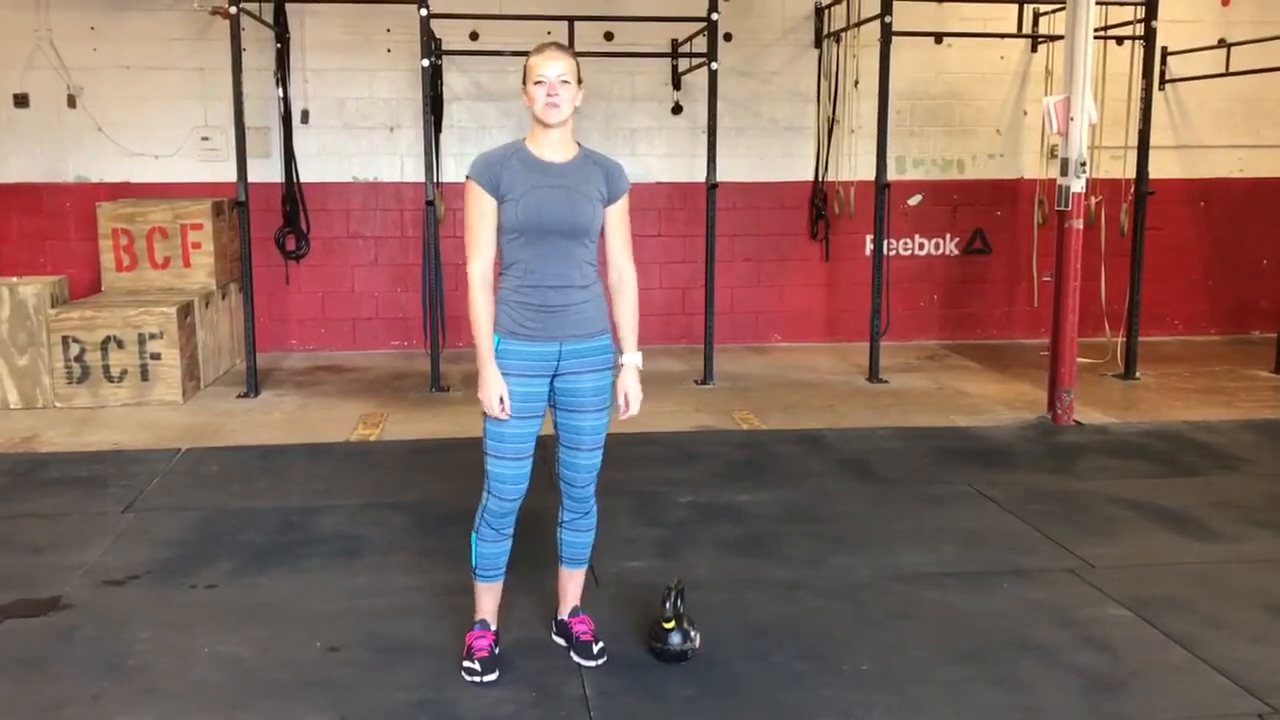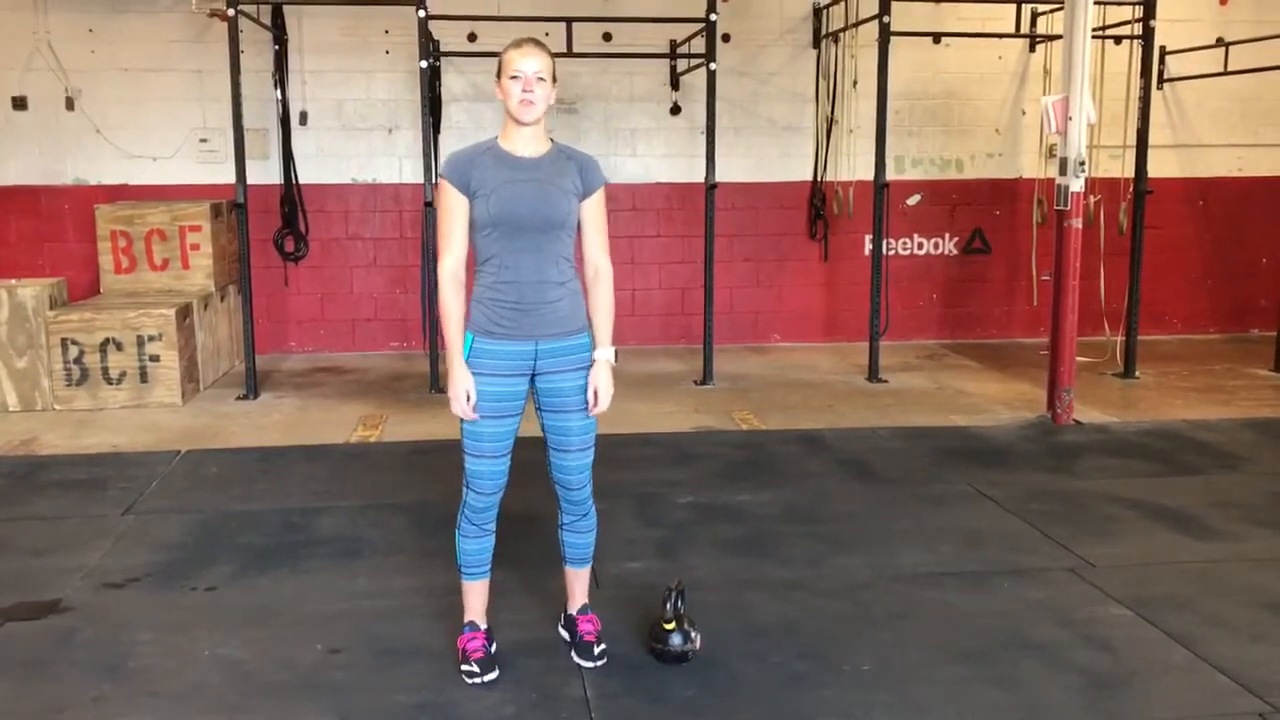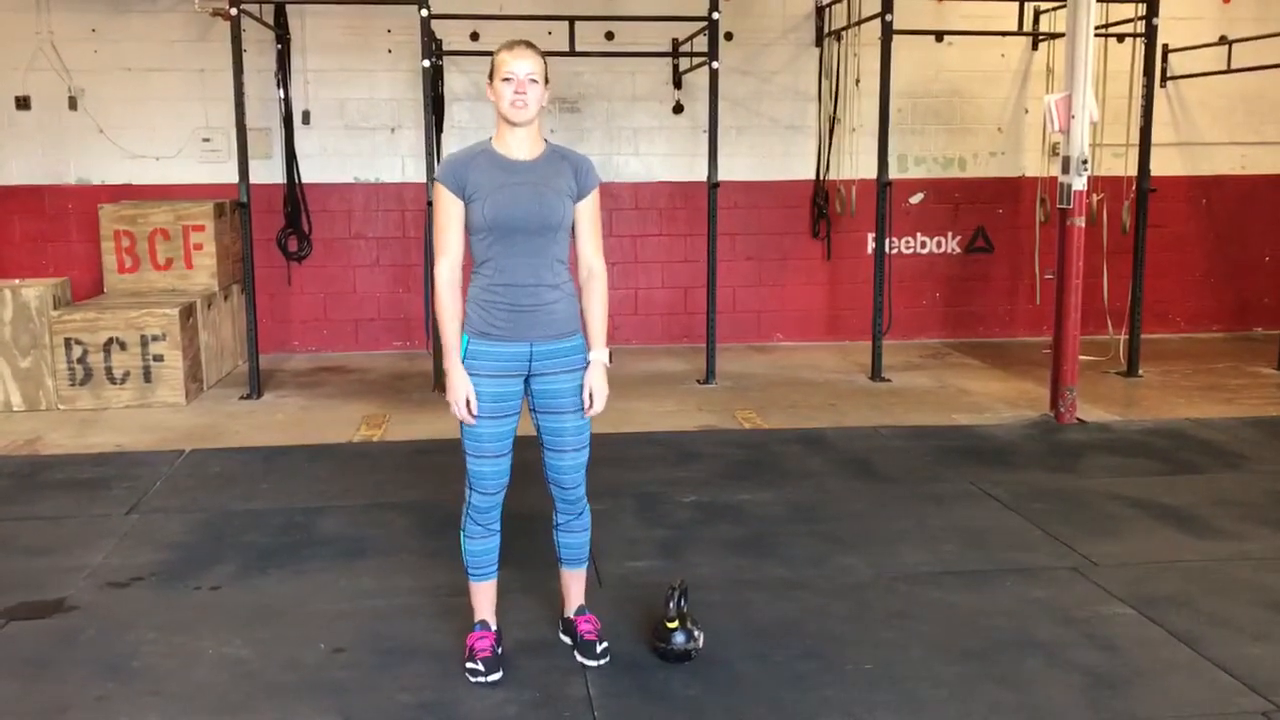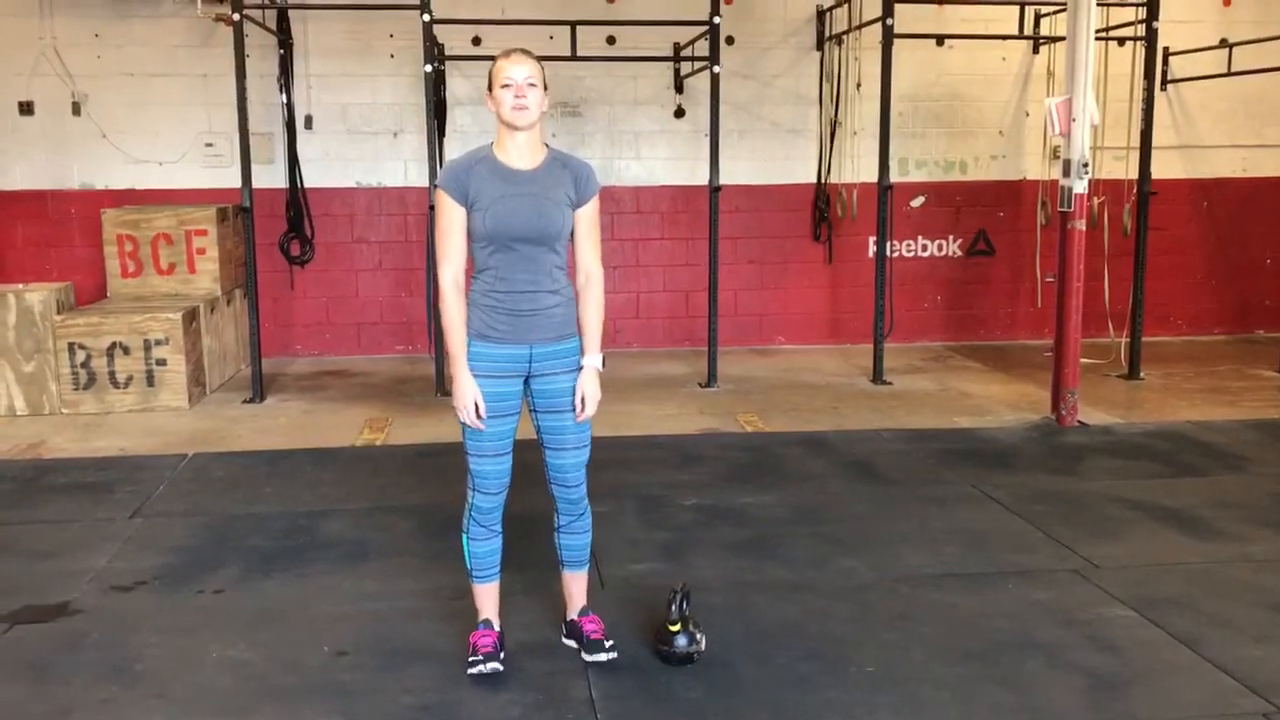
dt=0.5s
person 1, frame 1
left shoulder: (606, 174)
right shoulder: (492, 168)
left elbow: (621, 270)
right elbow: (478, 272)
left wrist: (630, 359)
right wrist: (486, 363)
left hip: (588, 351)
right hip: (516, 350)
left knee: (579, 489)
right knee: (503, 495)
left ankle: (570, 615)
right ankle: (483, 626)
person 1, frame 2
left shoulder: (581, 169)
right shoulder: (465, 166)
left elbow: (597, 267)
right elbow: (451, 270)
left wrist: (603, 355)
right wrist: (455, 362)
left hip: (567, 347)
right hip: (493, 348)
left knee: (576, 487)
right knee: (482, 492)
left ankle: (578, 612)
right ankle: (475, 626)
person 1, frame 3
left shoulder: (575, 169)
right shoulder: (460, 169)
left elbow: (592, 268)
right elbow: (446, 273)
left wrist: (598, 356)
right wrist: (453, 364)
left hip: (563, 349)
right hip: (488, 350)
left knee: (571, 487)
right knee: (485, 493)
left ankle: (577, 614)
right ankle: (484, 626)
person 1, frame 4
left shoulder: (576, 176)
right shoulder: (461, 175)
left elbow: (589, 276)
right elbow: (450, 279)
left wrist: (591, 363)
right wrist: (459, 370)
left hip: (560, 350)
right hip: (489, 353)
left knee: (571, 488)
right knee: (486, 493)
left ankle: (578, 615)
right ankle: (487, 626)
